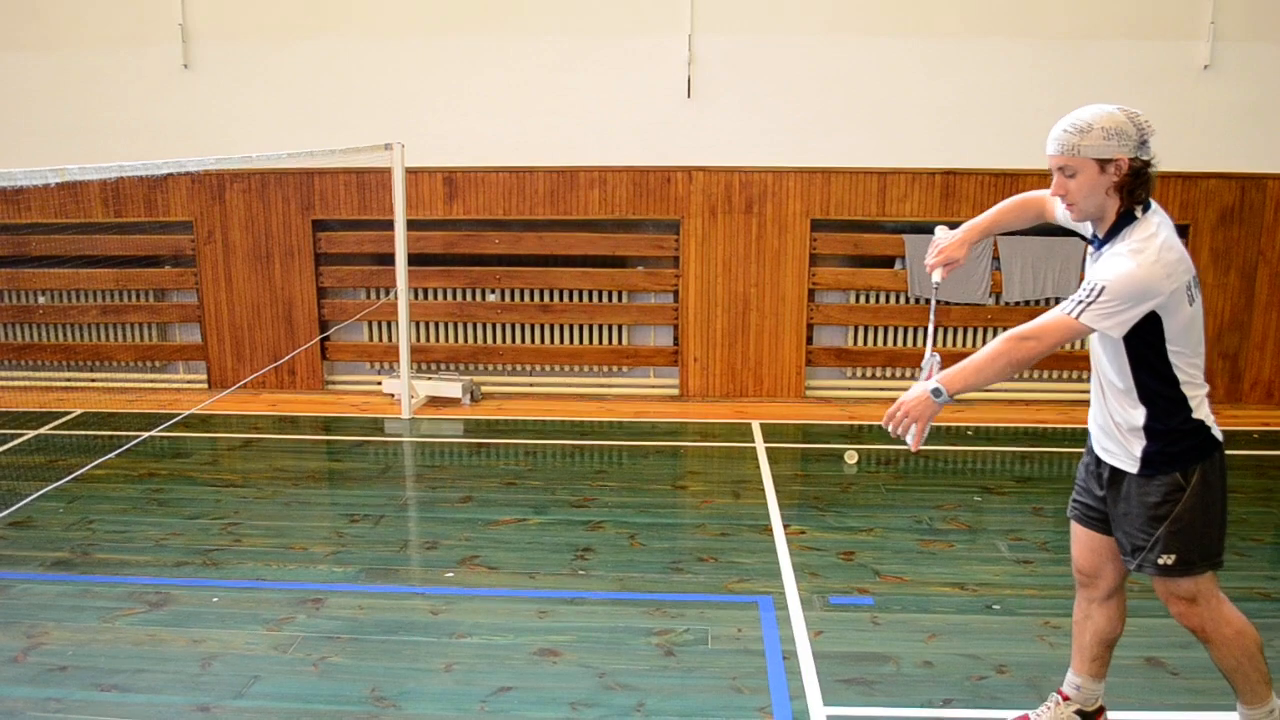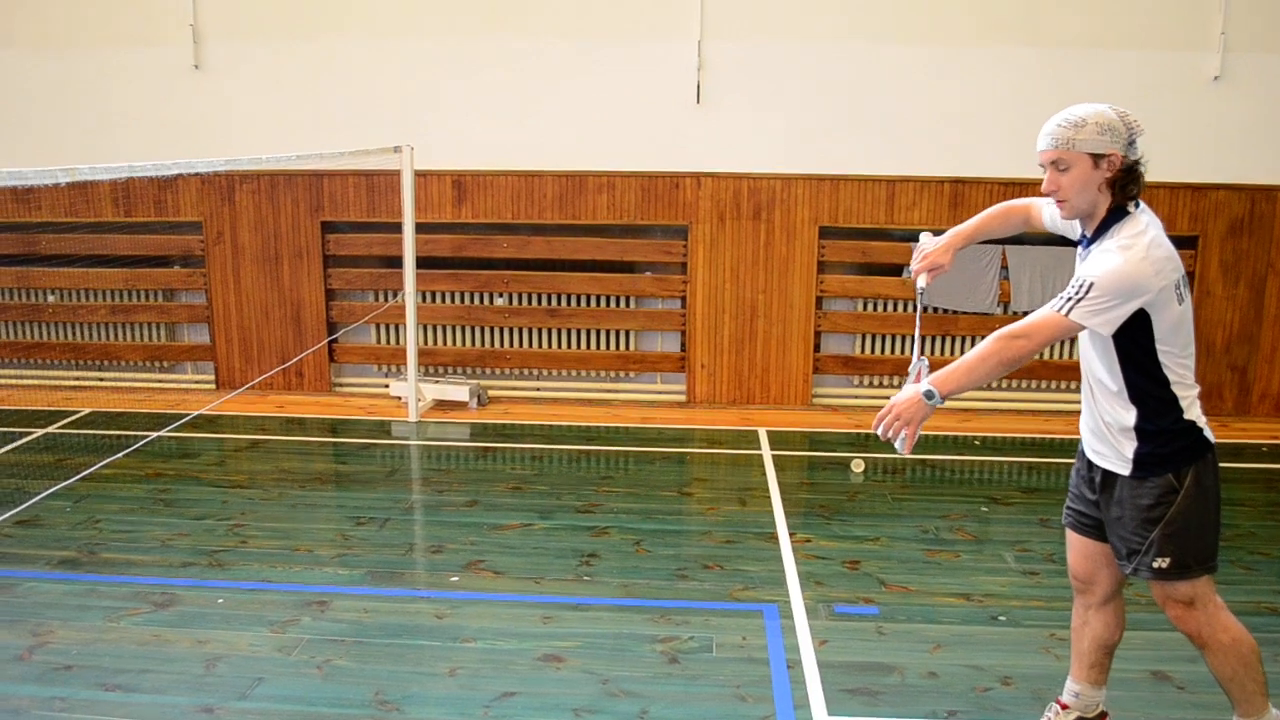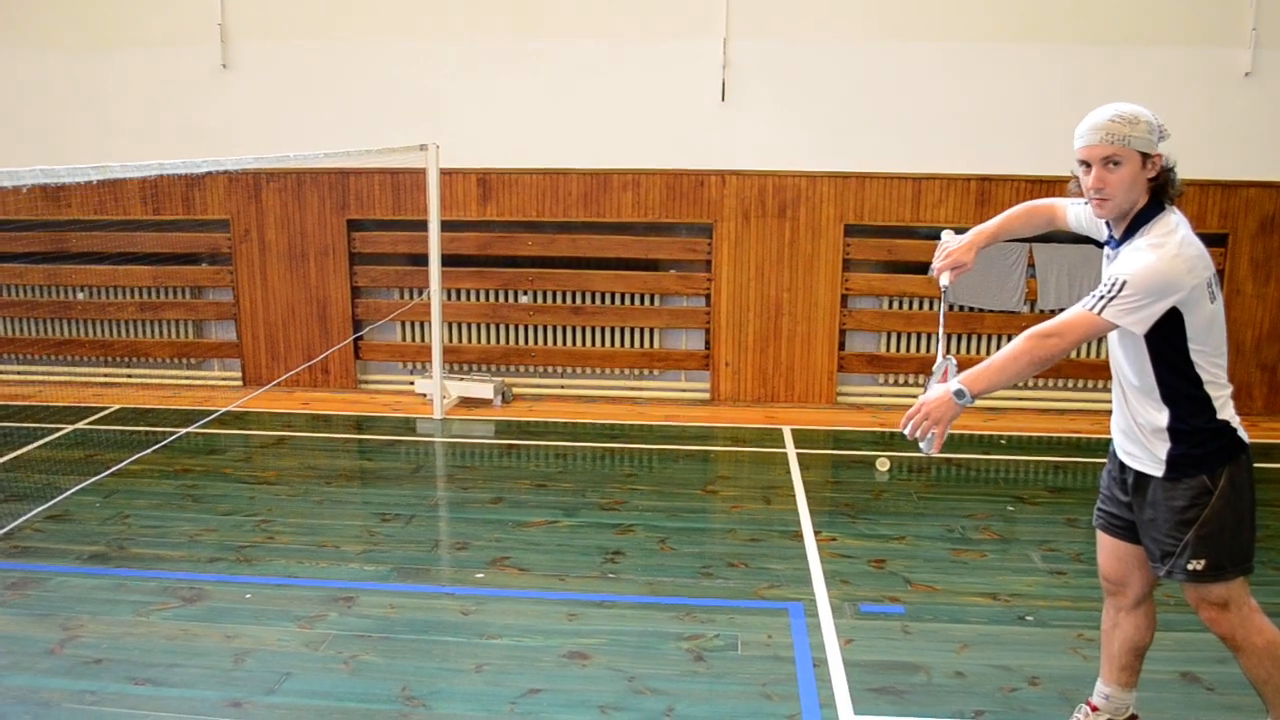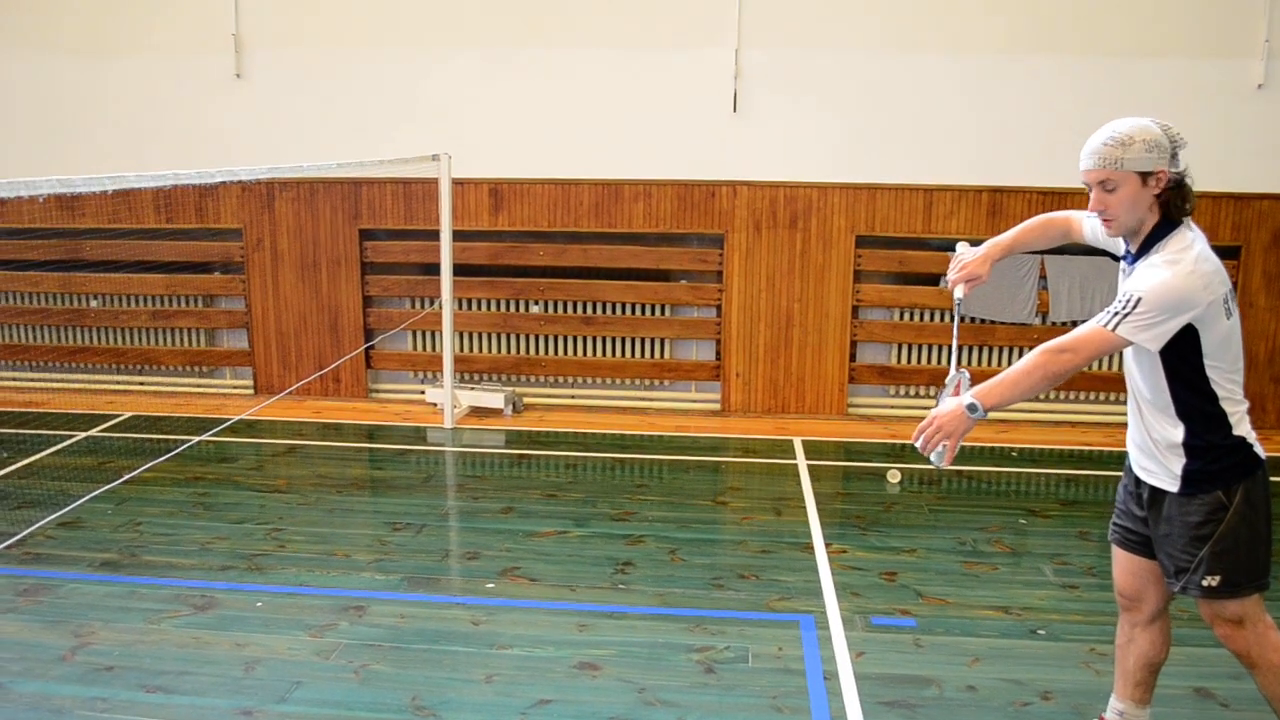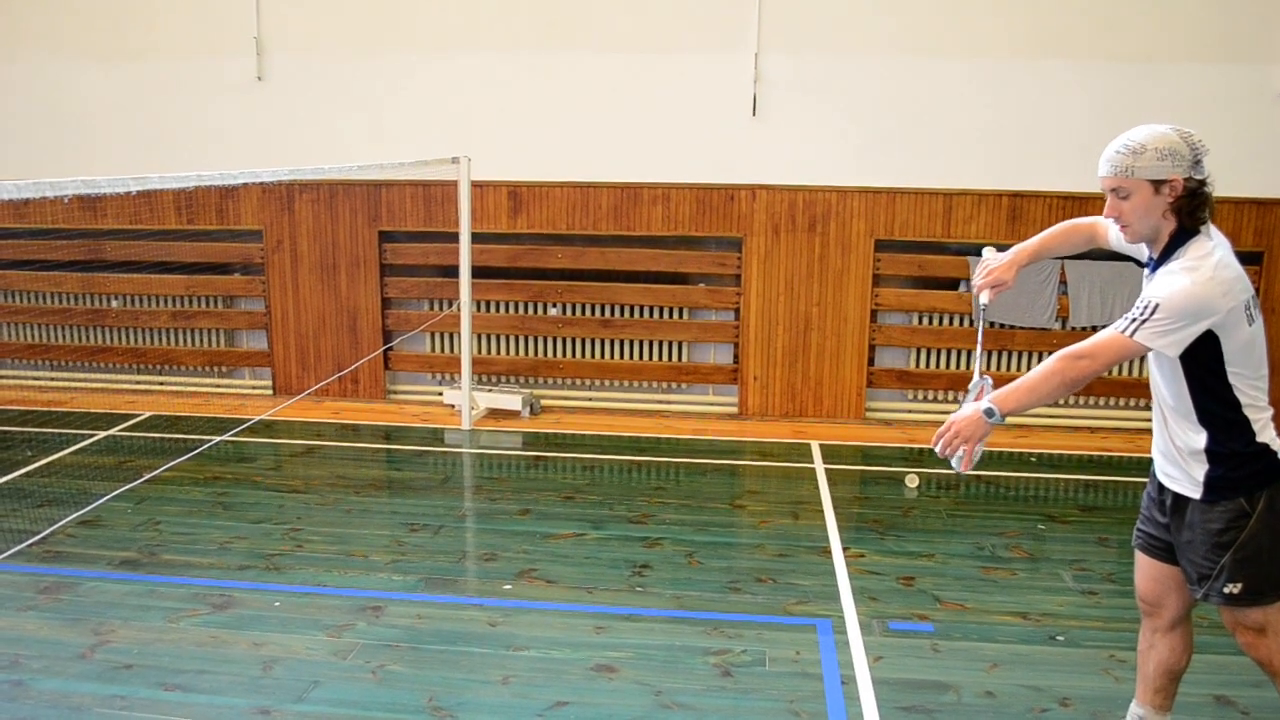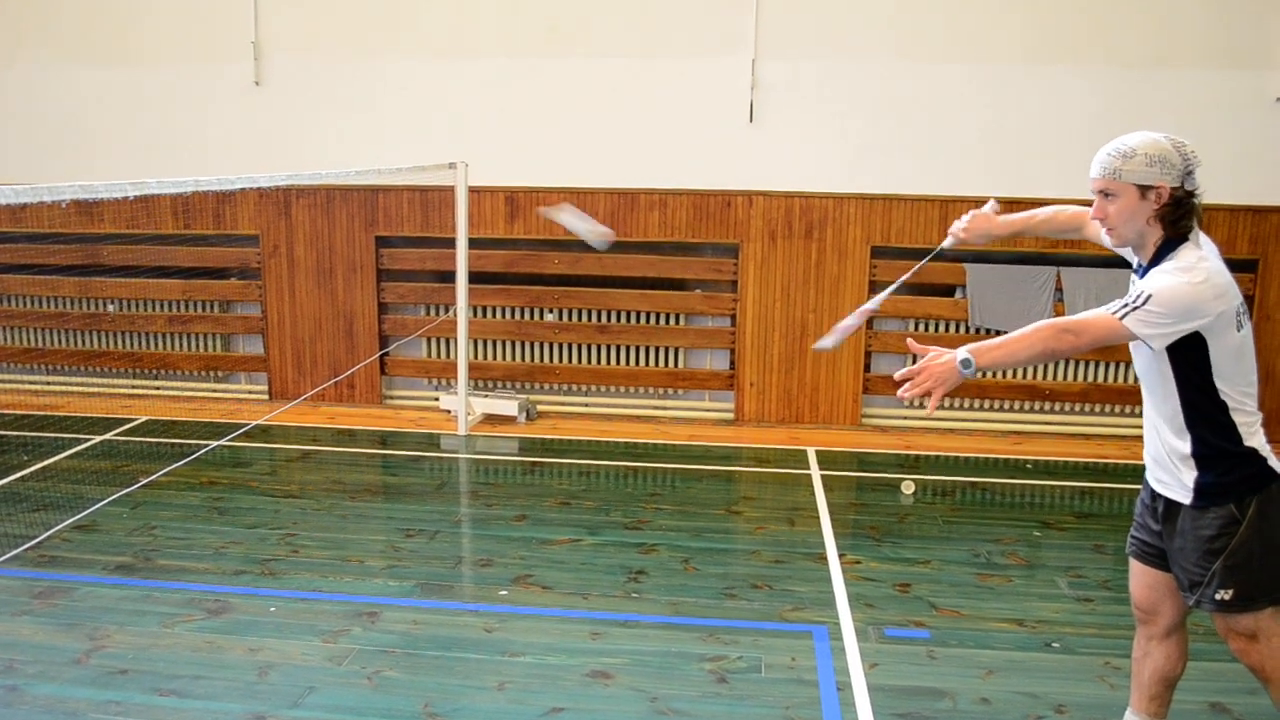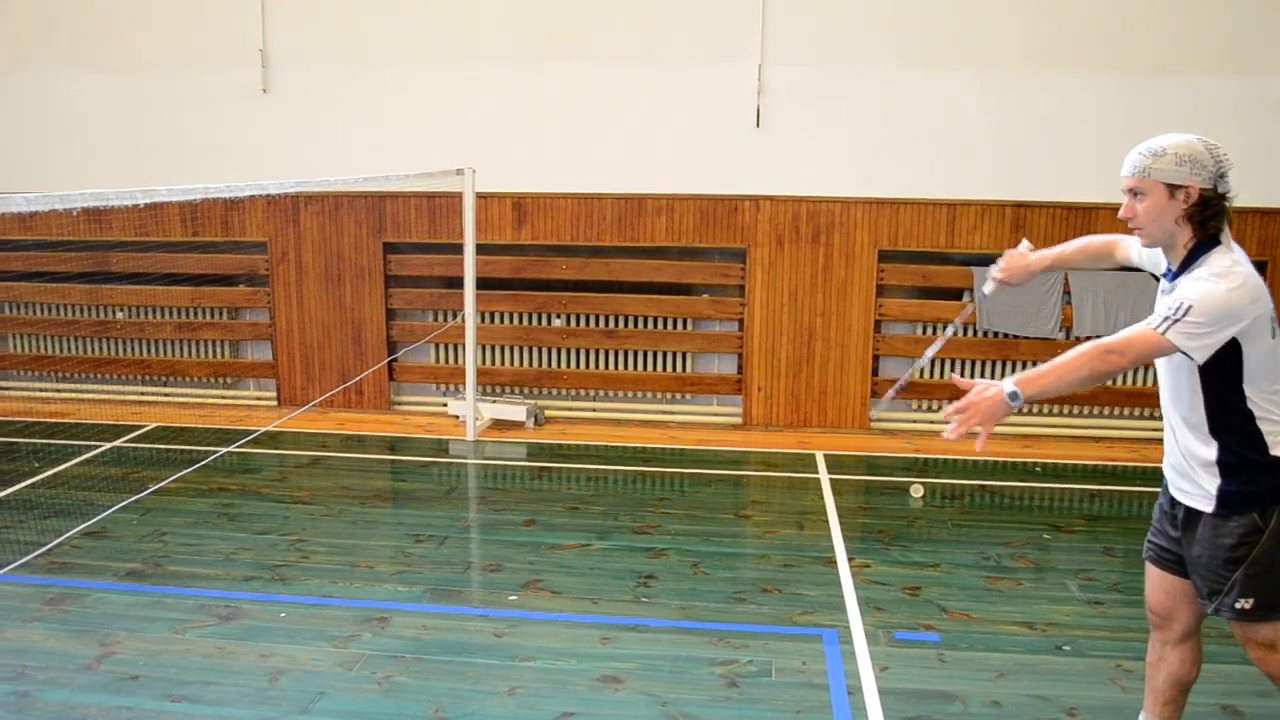
dt=0.5s
person 1, frame 1
left shoulder: (1141, 261)
right shoulder: (1115, 211)
left elbow: (1030, 343)
right elbow: (1035, 204)
left wrist: (937, 389)
right wrist: (967, 233)
left hip: (1165, 460)
right hip: (1111, 446)
left knee: (1191, 602)
right knee: (1094, 578)
person 1, frame 2
left shoulder: (1130, 258)
right shoulder: (1100, 215)
left elbow: (1021, 342)
right elbow: (1022, 212)
left wrist: (930, 392)
right wrist: (952, 239)
left hip: (1158, 462)
right hip: (1102, 451)
left knee: (1189, 607)
right knee: (1091, 584)
person 1, frame 3
left shoulder: (1161, 256)
right shoulder: (1121, 216)
left elbow: (1052, 340)
right elbow: (1045, 211)
left wrist: (959, 391)
right wrist: (976, 238)
left hip: (1192, 463)
right hip: (1134, 452)
left knee: (1223, 610)
right knee: (1122, 587)
person 1, frame 4
left shoulder: (1175, 273)
right shoulder: (1141, 232)
left elbow: (1066, 356)
right elbow: (1061, 224)
left wrist: (971, 405)
right wrist: (990, 250)
left hip: (1207, 479)
right hip: (1150, 468)
right knee: (1137, 602)
person 1, frame 5
left shoulder: (1196, 280)
right shoulder: (1167, 236)
left elbow: (1084, 362)
right elbow: (1087, 230)
left wrist: (989, 410)
right wrist: (1015, 257)
left hip: (1230, 486)
right hip: (1175, 474)
right knee: (1159, 607)
person 1, frame 6
left shoulder: (1188, 282)
right shoulder: (1160, 242)
left elbow: (1067, 337)
right elbow: (1079, 222)
left wrist: (964, 360)
right wrist: (1001, 224)
left hip: (1223, 492)
right hip: (1167, 482)
right knee: (1154, 615)
person 1, frame 7
left shoulder: (1222, 286)
right shoulder: (1180, 254)
left elbow: (1113, 354)
right elbow: (1110, 246)
left wrist: (1009, 392)
right wrist: (1037, 259)
right hip: (1186, 489)
right knee: (1169, 620)
